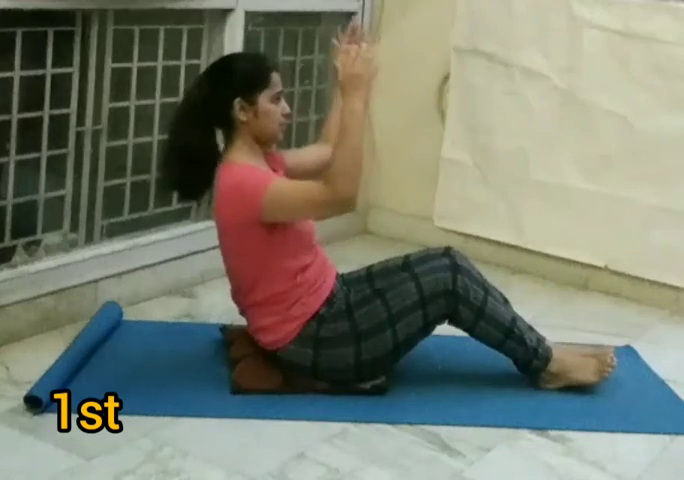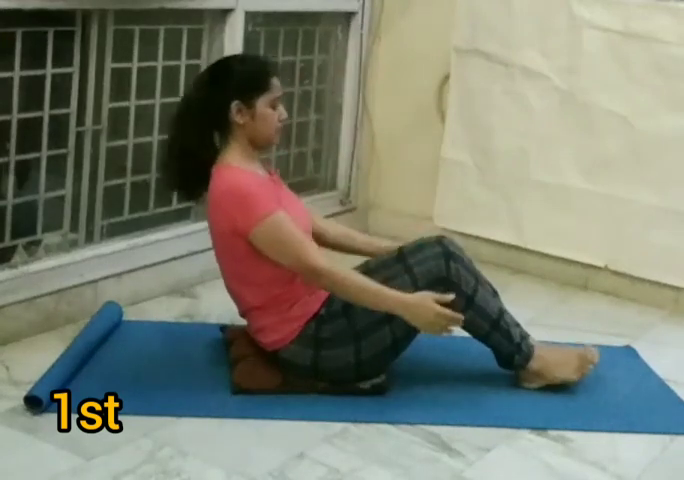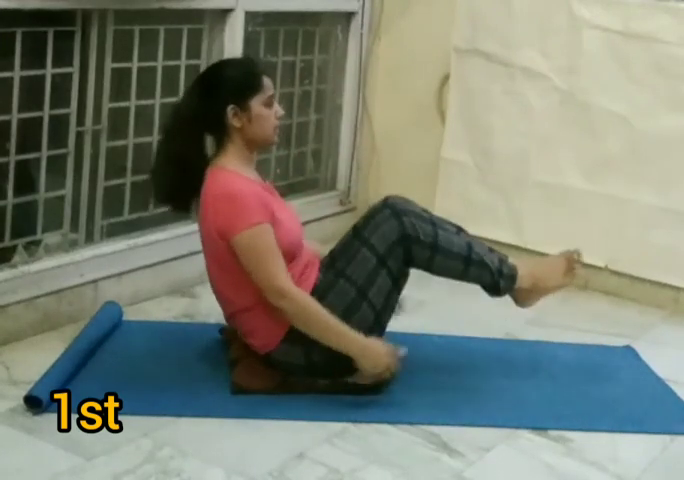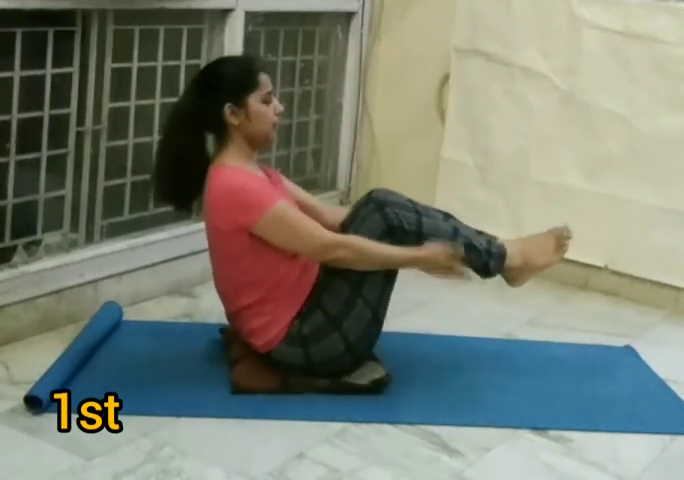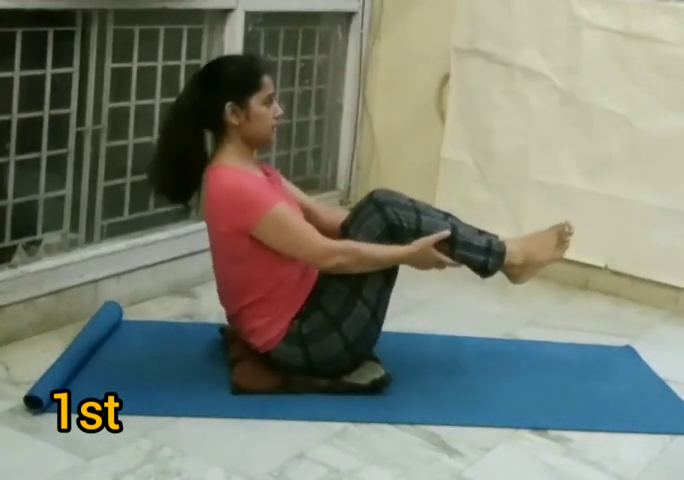
dt=1s
person 1, frame 1
left shoulder: (256, 162)
right shoulder: (242, 183)
left elbow: (327, 151)
right elbow: (339, 194)
left wrist: (346, 86)
right wrist: (355, 99)
left hip: (323, 303)
right hip: (311, 338)
left knee: (445, 260)
right knee: (447, 278)
left ankle: (537, 350)
right ankle: (545, 364)
person 1, frame 2
left shoulder: (248, 173)
right shoulder: (240, 188)
left elbow: (318, 230)
right elbow: (317, 268)
left wrist: (394, 251)
right wrist: (406, 306)
left hip: (320, 314)
right hip: (312, 341)
left knee: (437, 249)
right knee: (440, 263)
left ankle: (521, 351)
right ankle: (528, 360)
person 1, frame 3
left shoulder: (237, 177)
right shoulder: (232, 192)
right elbow: (280, 293)
left wrist: (376, 264)
right wrist: (359, 345)
left hip: (308, 312)
right hip: (299, 341)
left knee: (392, 216)
right knee: (395, 222)
left ankle: (507, 275)
right ankle: (514, 280)
person 1, frame 4
left shoulder: (249, 173)
right shoulder: (237, 187)
left elbow: (326, 216)
right elbow: (331, 248)
left wrist: (417, 230)
right wrist: (418, 258)
left hip: (303, 311)
right hip: (304, 339)
left knee: (379, 208)
right knee: (383, 213)
left ankle: (497, 255)
right ankle: (504, 259)
person 1, frame 5
left shoulder: (246, 171)
right shoulder: (237, 187)
left elbow: (322, 217)
right elbow: (328, 254)
left wrist: (394, 230)
right wrist: (409, 253)
left hip: (301, 311)
right hip: (302, 340)
left knee: (381, 209)
right knee: (385, 213)
left ankle: (499, 251)
right ankle: (506, 256)
